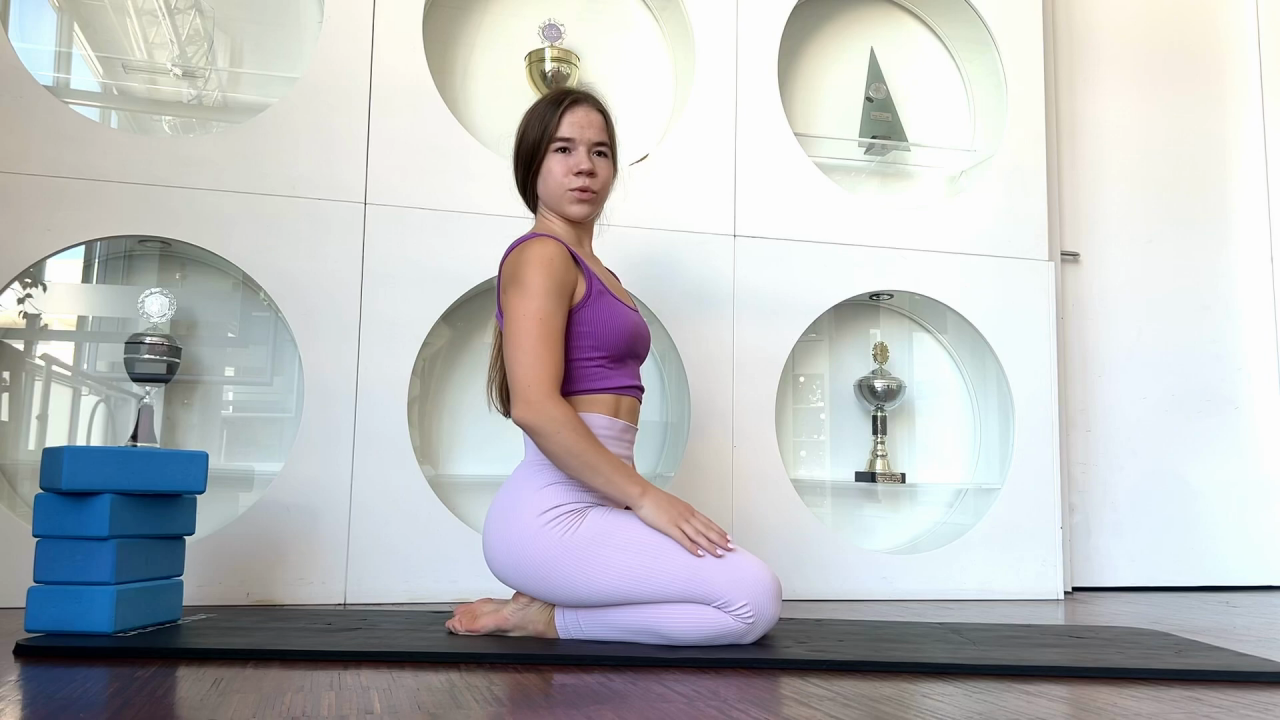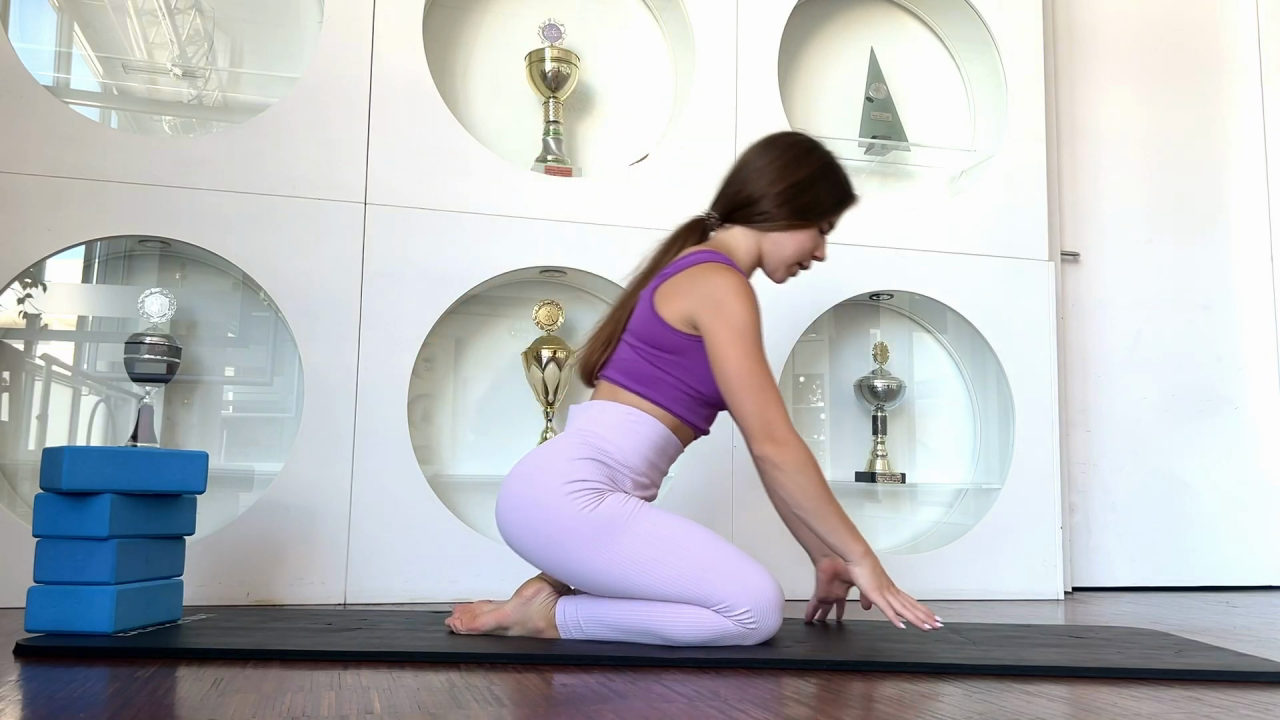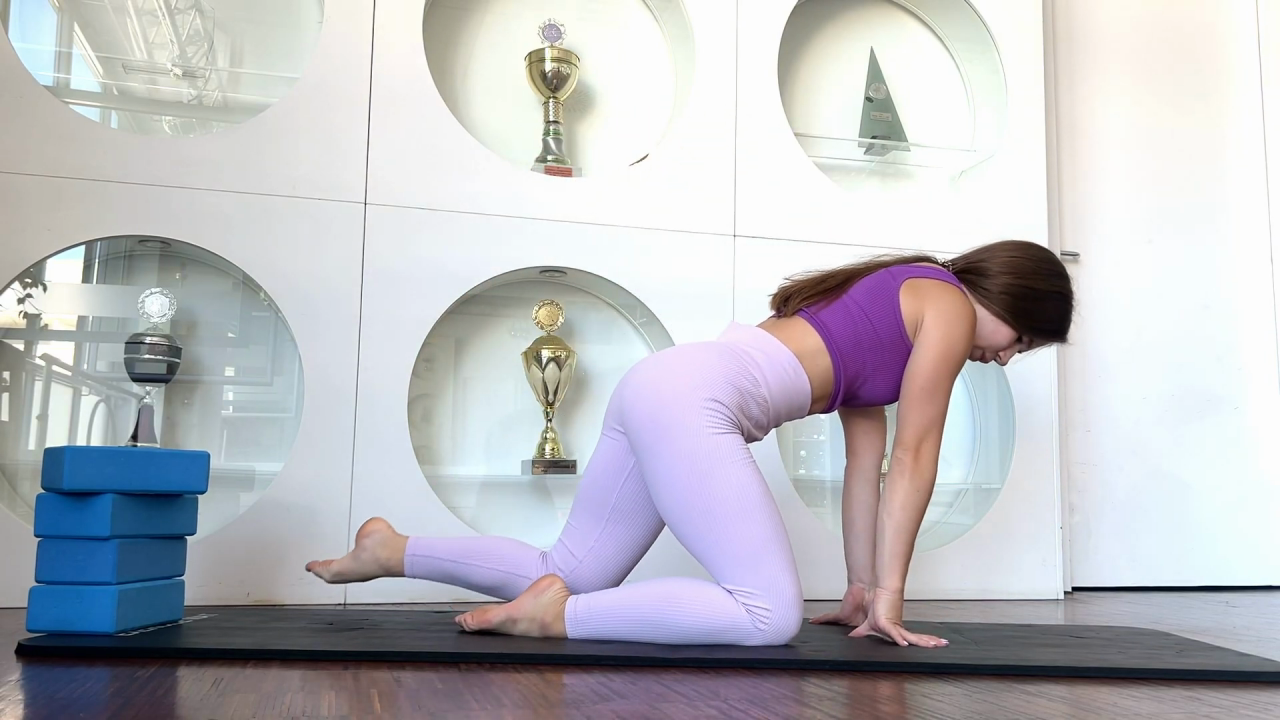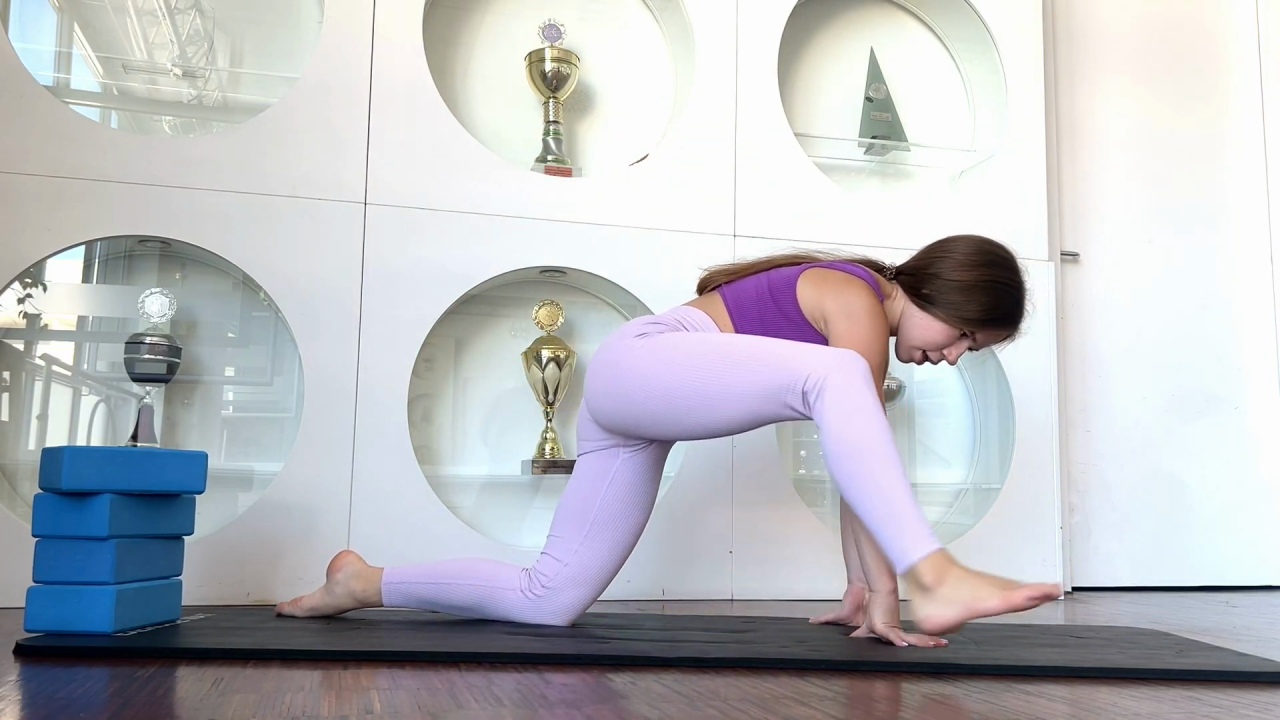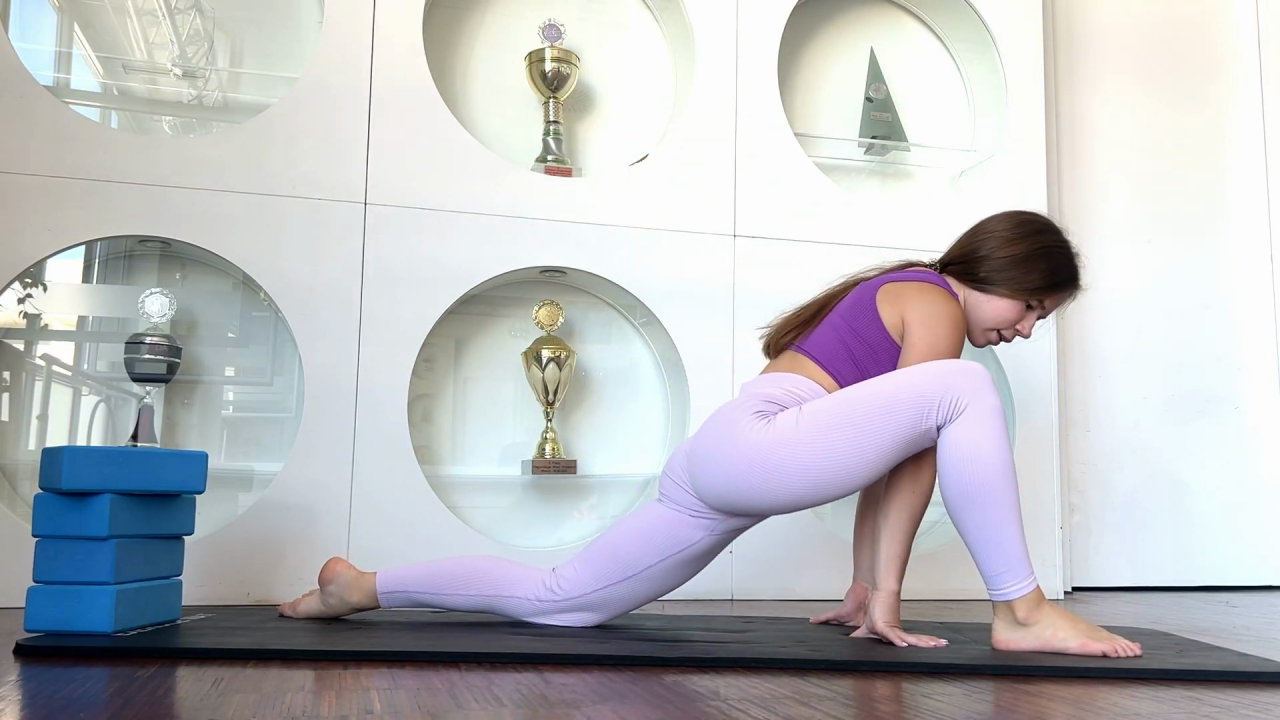
dt=1s
person 1, frame 1
left shoulder: (592, 270)
right shoulder: (540, 256)
right elbow: (535, 408)
left wrist: (639, 498)
right wrist: (645, 497)
left hip: (578, 511)
right hip: (550, 519)
left knee: (747, 586)
right knee: (754, 602)
left ankle: (552, 603)
right ankle: (549, 619)
person 1, frame 2
left shoulder: (704, 279)
right shoulder: (719, 287)
left elbow: (774, 448)
right elbow: (772, 447)
left wrist: (825, 554)
right wrist: (861, 556)
left hip: (572, 495)
right hip: (566, 497)
left knee: (741, 596)
right knee: (754, 609)
left ankle: (559, 594)
right ankle: (551, 616)
person 1, frame 3
left shoulder: (889, 311)
right shoulder: (947, 305)
left elbow: (865, 461)
right elbow: (914, 459)
left wrist: (862, 588)
right wrist: (886, 594)
left hip: (658, 387)
right hip: (690, 403)
left knee: (569, 575)
right knee: (769, 616)
left ankle: (392, 549)
right ankle: (552, 612)
person 1, frame 4
left shoulder: (864, 320)
right shoulder: (856, 299)
left elbow: (851, 451)
left wrist: (865, 592)
right wrist: (883, 590)
left hip: (636, 411)
right hip: (638, 362)
left knee: (549, 602)
right knee: (830, 378)
left ankle: (362, 583)
right ankle: (937, 577)
person 1, frame 5
left shoulder: (898, 295)
right shoulder: (938, 303)
left elbow: (883, 445)
right elbow: (913, 458)
left wrist: (868, 589)
right wrist: (886, 596)
left hip: (717, 460)
right hip: (748, 448)
left knee: (557, 600)
right knee: (966, 393)
left ankle: (359, 586)
right ankle: (1020, 613)
